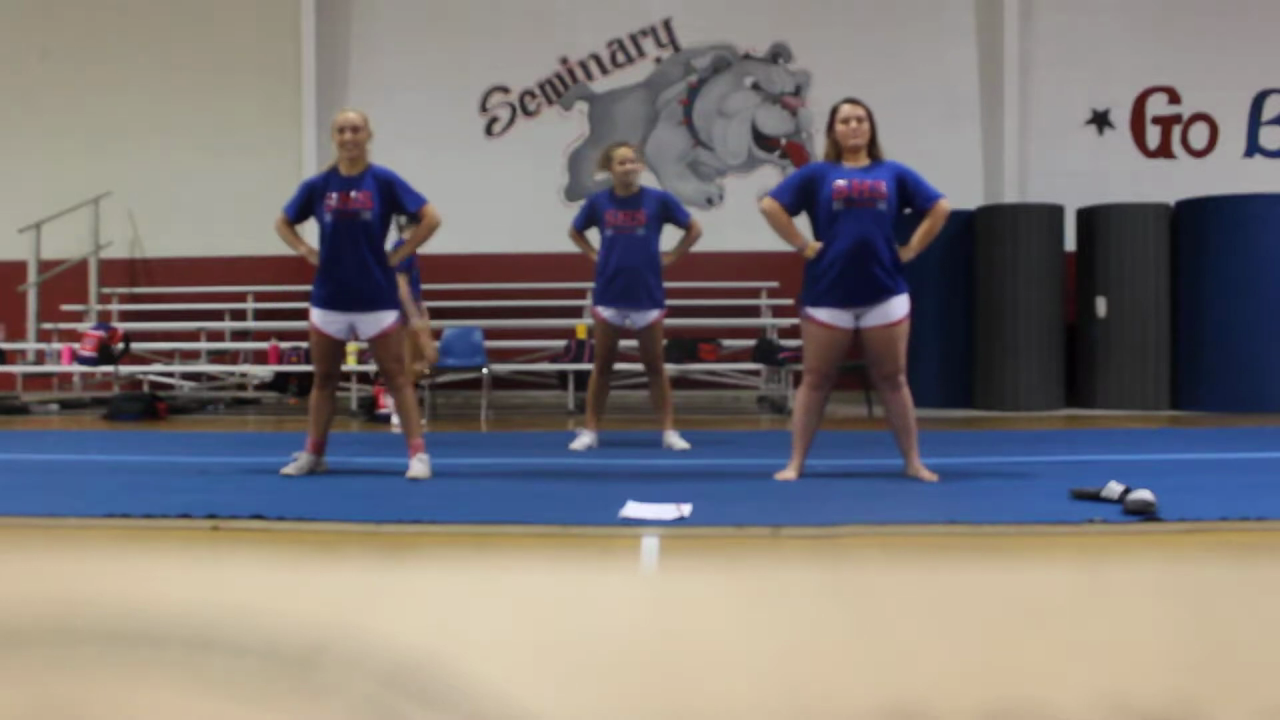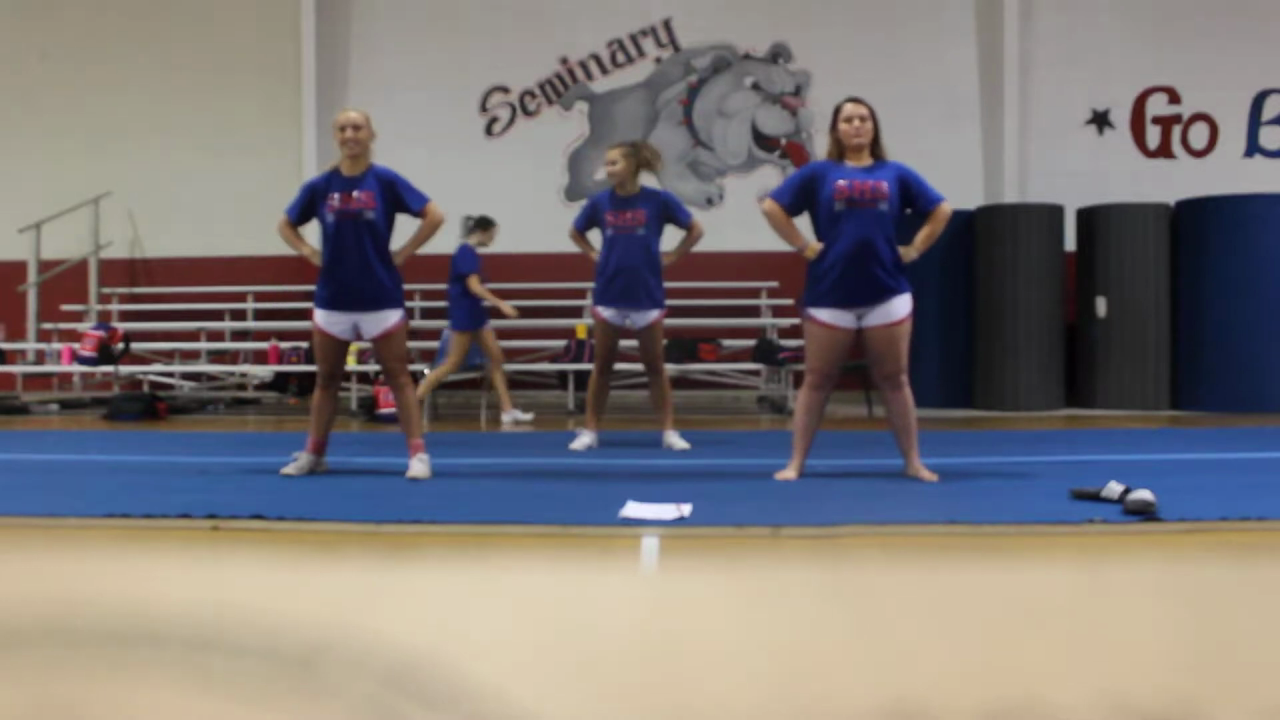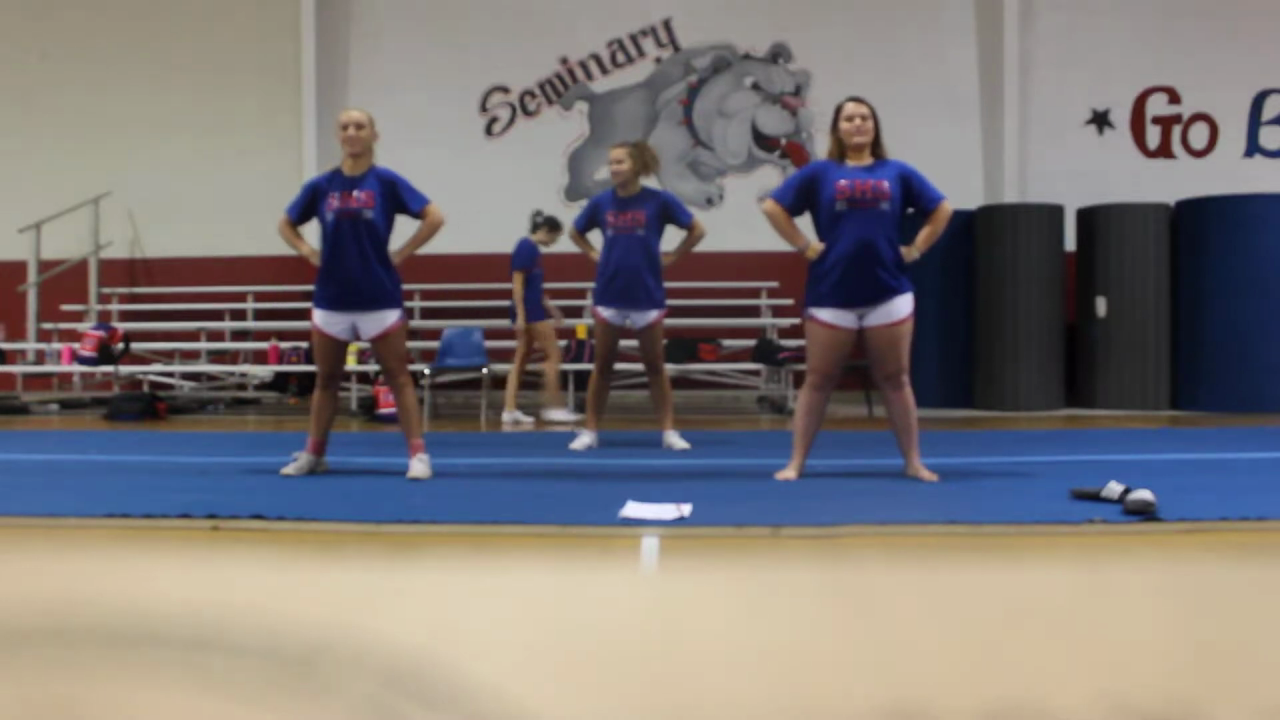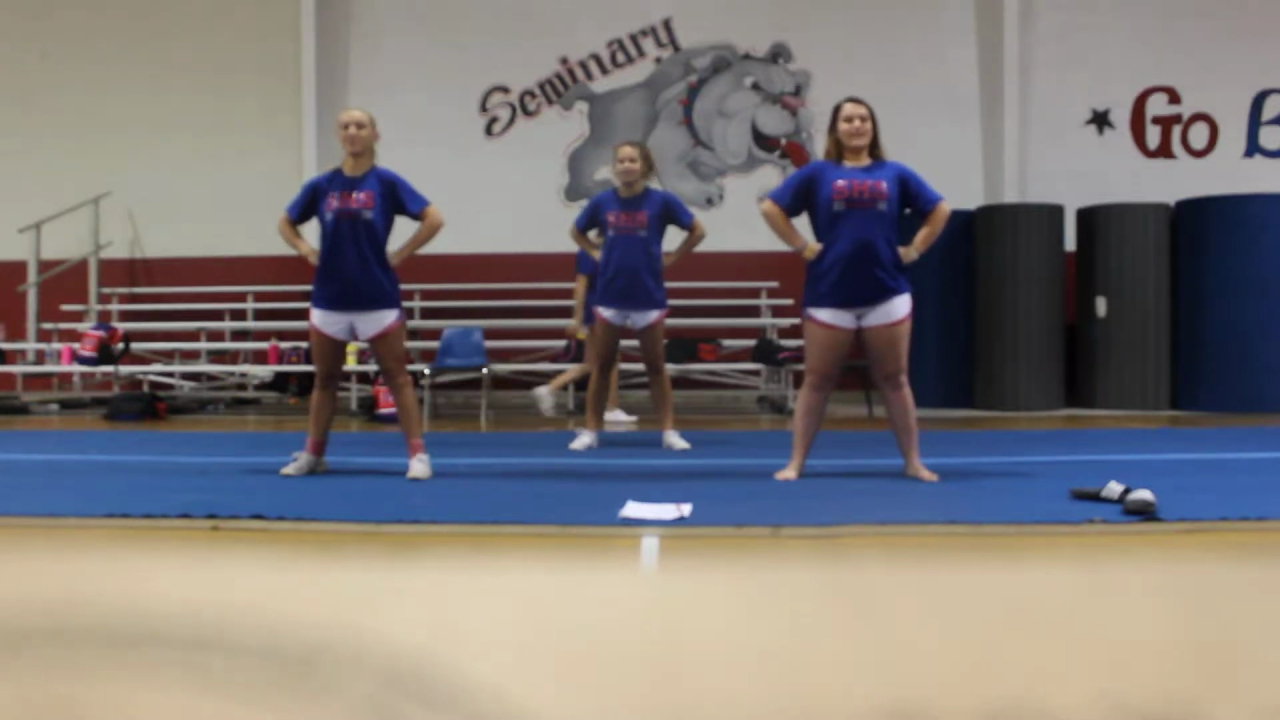
dt=0.3s
person 1, frame 1
left shoulder: (894, 173)
right shoulder: (817, 174)
left elbow: (939, 207)
right elbow: (770, 206)
left wrist: (911, 249)
right wrist: (803, 246)
left hip: (885, 293)
right hip: (827, 294)
left knee: (892, 380)
right knee: (816, 380)
left ankle: (913, 462)
right ankle: (795, 463)
person 1, frame 2
left shoulder: (896, 174)
right shoulder: (818, 173)
left elbow: (940, 210)
right elbow: (772, 207)
left wrist: (913, 250)
right wrist: (804, 247)
left hip: (887, 294)
right hip: (829, 295)
left knee: (894, 380)
right knee: (817, 381)
left ankle: (913, 462)
right ankle: (795, 463)
person 1, frame 3
left shoulder: (898, 172)
right shoulder: (819, 173)
left elbow: (941, 209)
right elbow: (773, 207)
left wrist: (915, 250)
right wrist: (805, 247)
left hip: (889, 293)
right hip: (831, 294)
left knee: (895, 380)
right knee: (818, 381)
left ankle: (913, 462)
right ankle: (795, 462)
person 1, frame 4
left shoulder: (895, 173)
right shoulder: (817, 173)
left elbow: (939, 210)
right elbow: (771, 208)
left wrist: (913, 250)
right wrist: (802, 247)
left hip: (887, 294)
right hip: (830, 295)
left knee: (894, 380)
right knee: (817, 381)
left ankle: (913, 462)
right ankle: (796, 462)
person 2, frame 1
left shoulder: (384, 180)
right shoulder: (317, 185)
left elbow: (430, 217)
right elbow: (283, 223)
left wrist: (398, 255)
right wrist: (309, 253)
left hip: (377, 298)
right hip: (329, 299)
left knee: (396, 377)
right knee: (324, 379)
left ankle: (418, 453)
right ankle: (312, 453)
person 2, frame 2
left shoulder: (386, 181)
right shoulder: (319, 186)
left elbow: (434, 215)
right elbow: (286, 225)
left wrist: (402, 254)
right wrist: (311, 254)
left hip: (381, 298)
right hip: (332, 299)
left knee: (399, 377)
right knee: (326, 380)
left ankle: (418, 453)
right ankle: (313, 453)
person 2, frame 3
left shoulder: (386, 181)
right shoulder: (320, 185)
left elbow: (434, 217)
right elbow: (286, 225)
left wrist: (400, 254)
right wrist: (309, 253)
left hip: (379, 298)
right hip: (331, 299)
left knee: (398, 377)
right knee: (326, 380)
left ankle: (418, 453)
right ankle: (313, 453)
person 2, frame 4
left shoulder: (387, 182)
right shoulder: (321, 185)
left elbow: (433, 218)
right elbow: (286, 223)
left wrist: (399, 255)
right wrist: (307, 251)
left hip: (378, 299)
right hip: (329, 299)
left knee: (397, 377)
right knee: (325, 379)
left ankle: (418, 454)
right ankle: (312, 453)
person 3, frame 1
left shoulder: (658, 199)
right shoulder: (599, 201)
left elbow: (693, 229)
right elbow: (575, 232)
left wrist: (670, 257)
right wrist: (594, 255)
left hip: (647, 296)
right hip: (608, 296)
left knee: (655, 367)
right knee: (602, 366)
left ankle: (669, 431)
right ankle: (589, 431)
person 3, frame 2
left shoulder: (659, 200)
right shoulder: (599, 201)
left elbow: (695, 230)
right elbow: (576, 232)
left wrist: (671, 257)
right wrist: (595, 255)
left hip: (647, 296)
right hip: (608, 296)
left knee: (655, 367)
right knee: (602, 366)
left ankle: (669, 432)
right ankle: (589, 431)
person 3, frame 3
left shoulder: (659, 200)
right shoulder: (600, 202)
left elbow: (696, 230)
right elbow: (576, 233)
left wrist: (671, 257)
right wrist: (595, 255)
left hip: (647, 296)
right hip: (609, 296)
left knee: (655, 367)
right knee: (602, 366)
left ankle: (669, 431)
right ankle: (589, 431)
person 3, frame 4
left shoulder: (662, 200)
right shoulder: (601, 202)
left elbow: (697, 231)
right elbow: (577, 231)
left wrist: (672, 257)
right wrist: (596, 253)
left hip: (648, 297)
right hip: (609, 296)
left knee: (656, 367)
right knee: (602, 366)
left ankle: (669, 431)
right ankle: (590, 431)
person 4, frame 1
left shoulder: (405, 249)
right shoulder: (401, 249)
right elbow: (401, 285)
left wrist: (422, 310)
right wrist: (414, 315)
left hip: (410, 312)
right hip: (404, 314)
left knee: (428, 358)
right knee: (417, 361)
left ankle: (398, 400)
right ankle: (398, 413)
person 4, frame 2
left shoulder: (469, 253)
right shoulder: (466, 254)
right elbow: (474, 286)
right wrist: (502, 304)
left hip: (474, 316)
right hip: (465, 317)
left knee: (496, 359)
right knee: (453, 364)
left ankle: (508, 411)
right ankle: (415, 400)
person 4, frame 3
left shoulder: (530, 248)
right shoulder: (526, 248)
right elbow: (517, 284)
left wrist: (552, 308)
right wrist: (521, 315)
left hip: (532, 310)
right hip: (529, 310)
left knee: (520, 360)
right knee: (554, 356)
left ankle: (510, 410)
right ankle: (554, 407)
person 4, frame 4
left shoulder: (590, 253)
right shoulder: (590, 254)
right elbow: (581, 285)
right wrist: (578, 318)
left hip: (594, 312)
right hip: (594, 312)
left knee: (590, 365)
left ankle: (548, 390)
right ankle: (611, 409)
